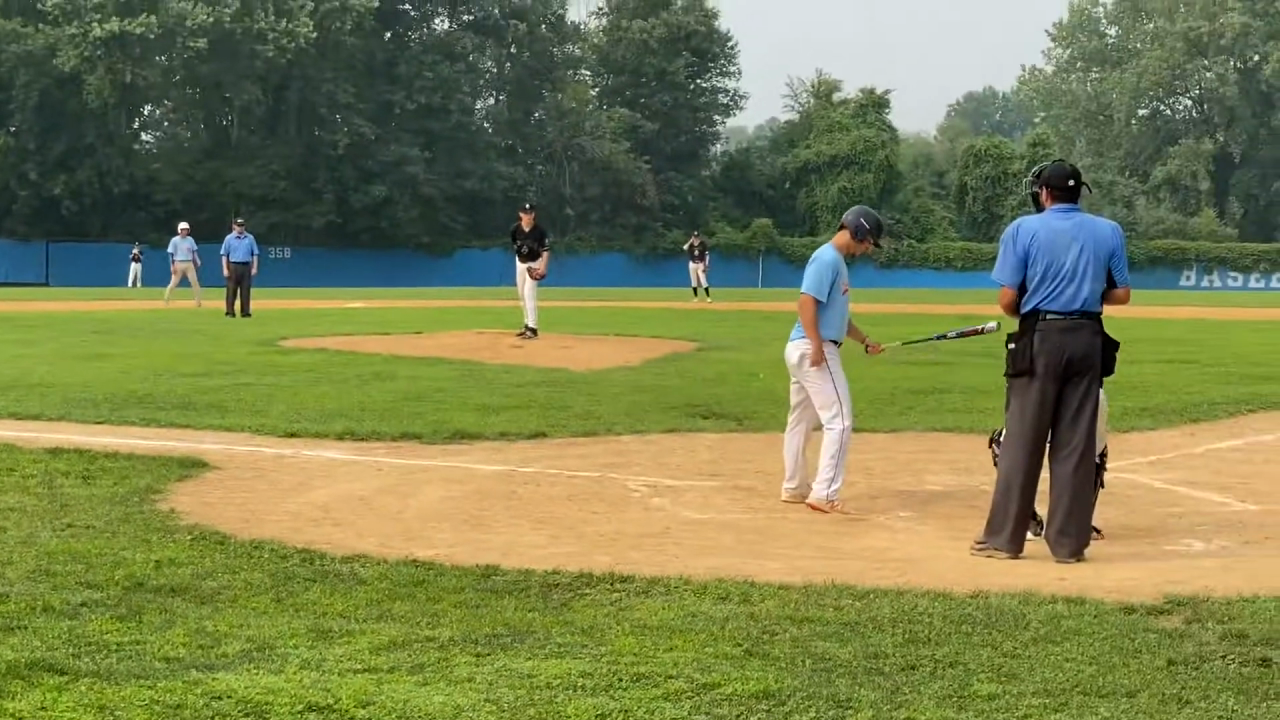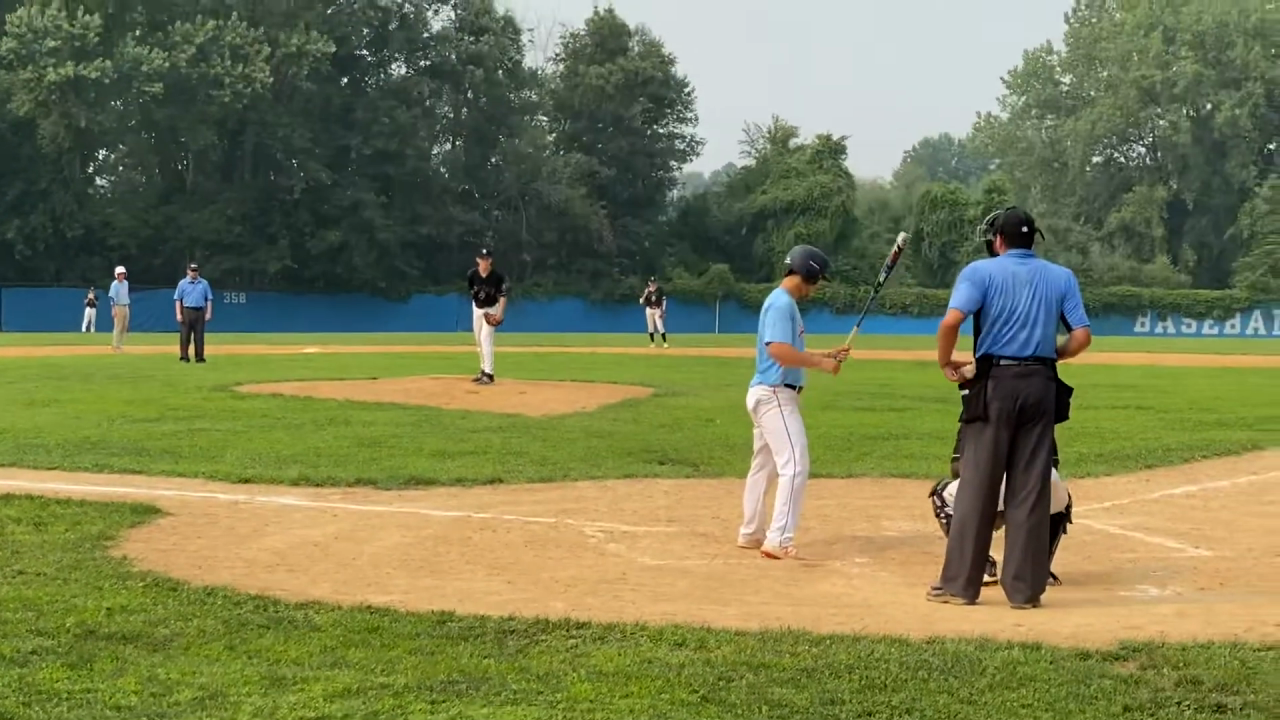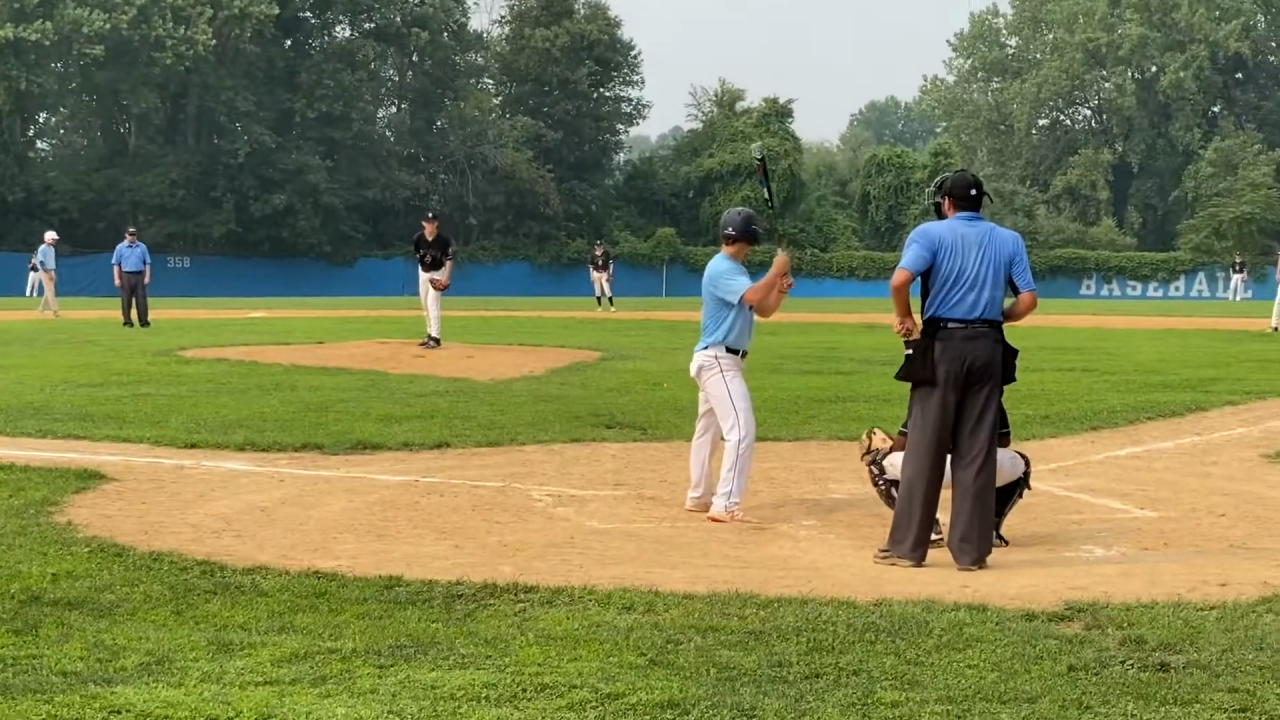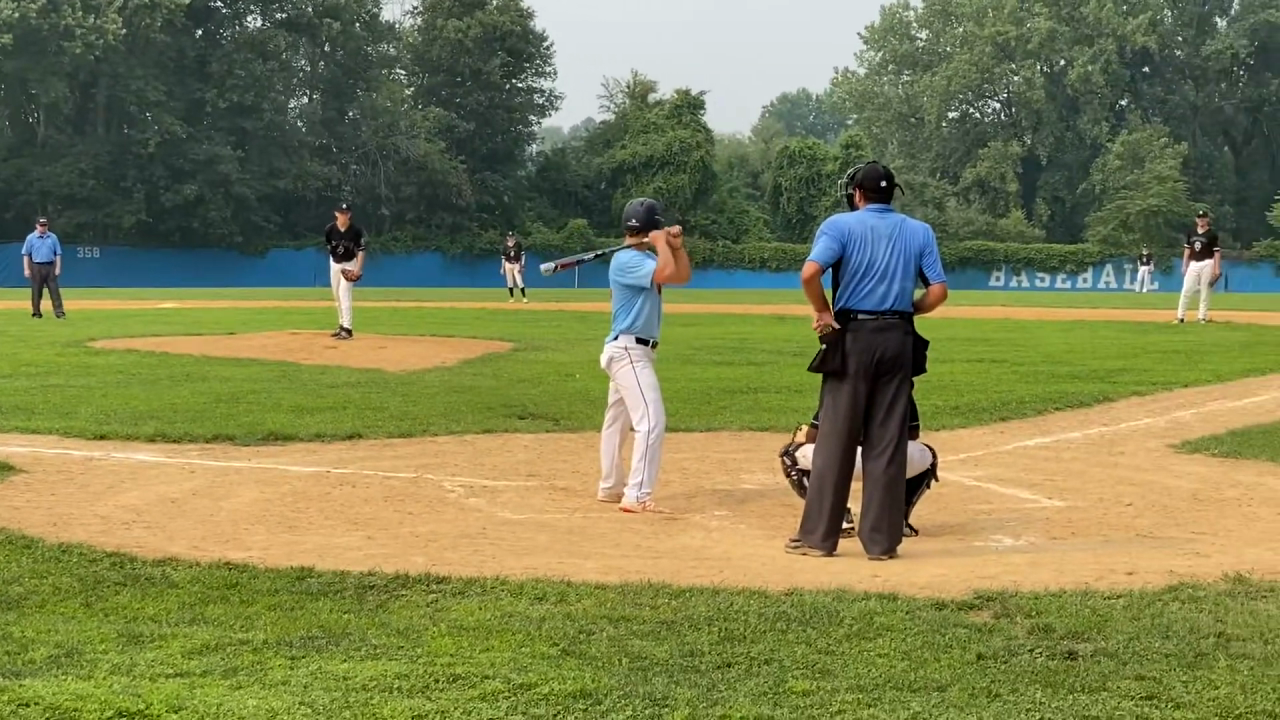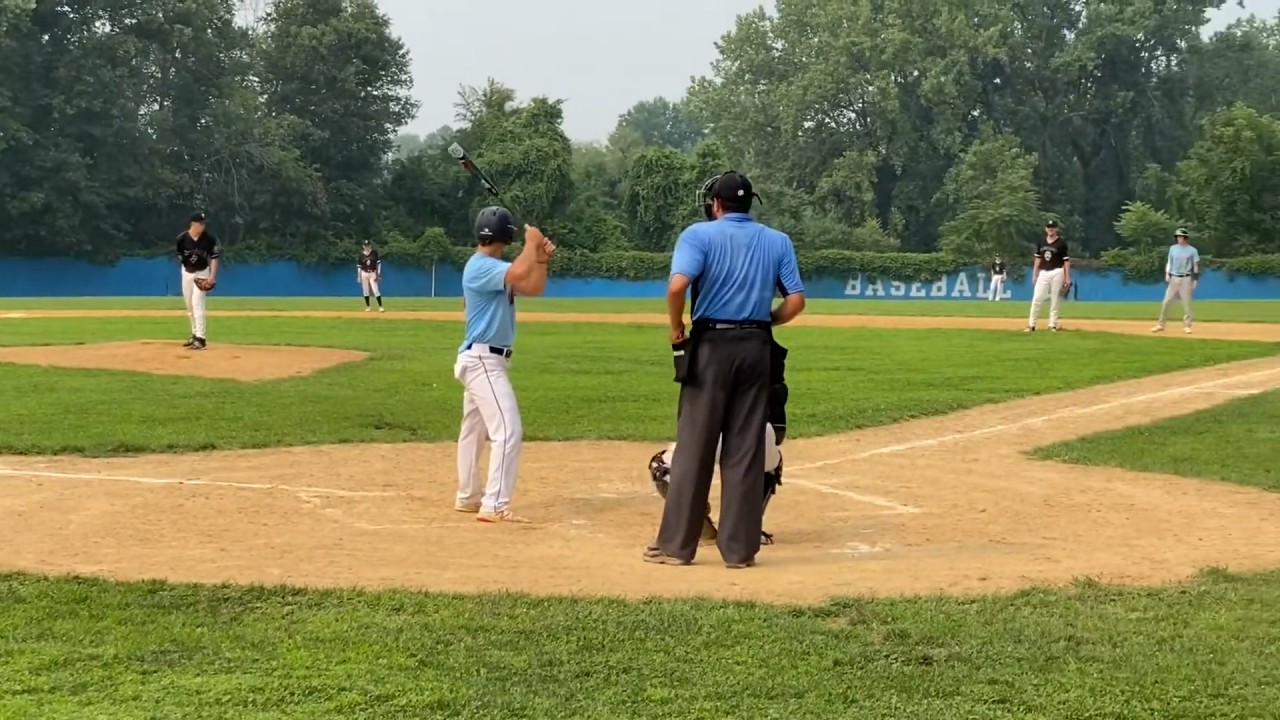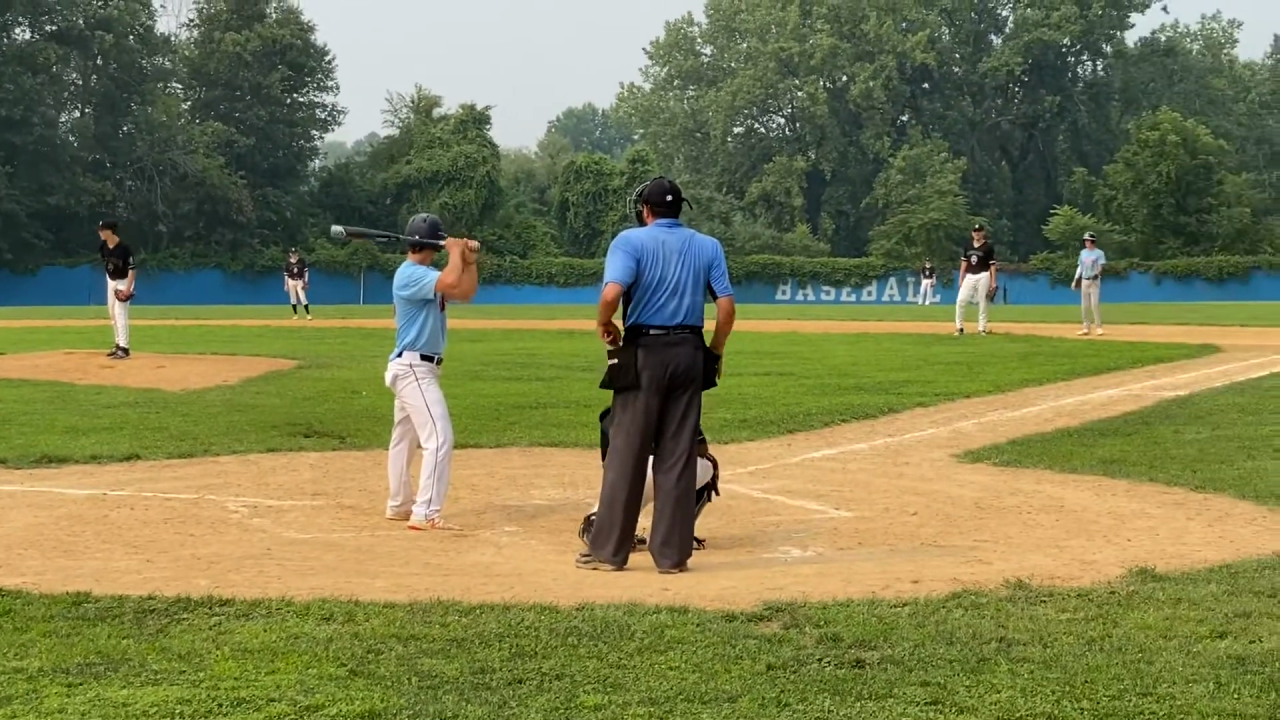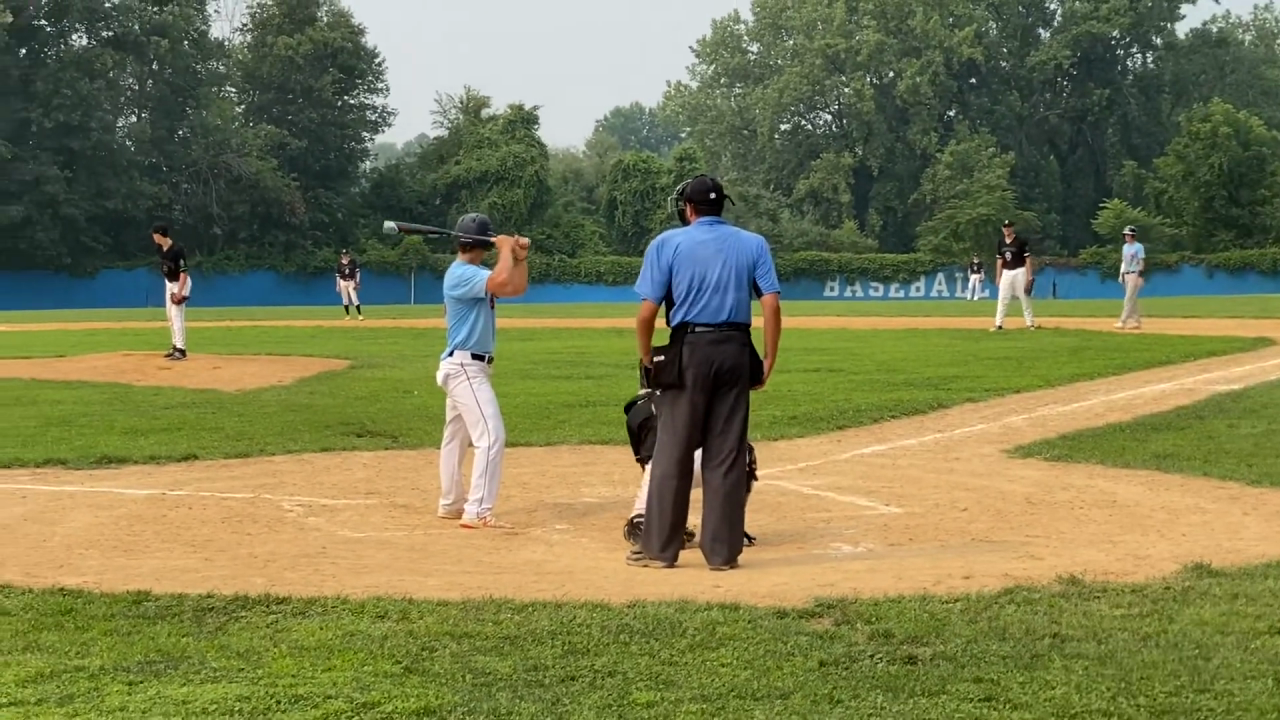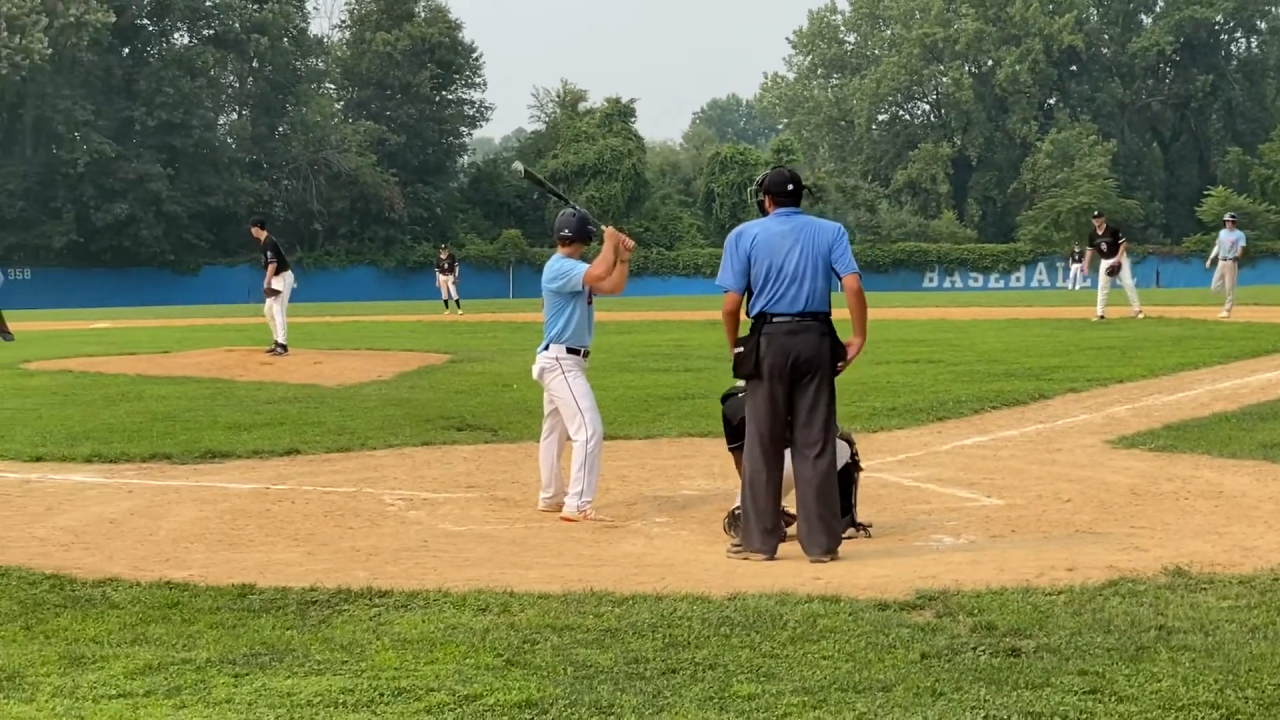
dt=0.5s
person 1, frame 1
left shoulder: (1022, 229)
right shoulder: (1109, 231)
left elbow: (1006, 299)
right elbow: (1121, 294)
left wrist: (1022, 312)
left hip: (1040, 339)
right hip: (1087, 340)
left knee: (1022, 442)
right knee: (1077, 445)
left ankle: (1004, 539)
right ankle: (1069, 542)
person 1, frame 2
left shoulder: (981, 271)
right shoulder: (1062, 277)
left elbow: (950, 321)
right elbow: (1081, 336)
left wrist: (945, 361)
right wrist: (1049, 356)
left hip: (994, 383)
right hip: (1040, 385)
left knee: (977, 485)
right knee: (1031, 489)
left ankle: (960, 584)
right ankle: (1025, 587)
person 1, frame 3
left shoulder: (930, 232)
right shoulder: (1010, 240)
left elbow: (899, 280)
right elbow: (1028, 300)
left wrist: (904, 316)
left hip: (941, 345)
right hip: (987, 347)
left knee: (925, 446)
right knee: (978, 450)
left ankle: (907, 546)
right ankle: (971, 550)
person 1, frame 4
left shoulder: (841, 224)
right shoulder: (920, 231)
left elbow: (810, 272)
right elbow: (938, 292)
left wrist: (822, 311)
left hip: (853, 336)
right hip: (898, 338)
left knee: (836, 437)
right knee: (888, 441)
left ankle: (818, 536)
right ankle: (882, 539)
person 1, frame 5
left shoulder: (699, 234)
right shoulder: (778, 241)
left elbow: (677, 285)
right elbow: (796, 301)
left wrist: (676, 327)
left hip: (712, 345)
right hip: (756, 349)
left knee: (694, 447)
right knee: (746, 451)
left ankle: (676, 544)
right ankle: (740, 548)
person 1, frame 6
left shoulder: (631, 240)
right shoulder: (709, 246)
left elbow: (611, 294)
right elbow: (726, 307)
left wrist: (603, 325)
right wrist: (714, 351)
left hip: (644, 352)
right hip: (689, 353)
left knee: (626, 454)
right knee: (678, 456)
left ankle: (609, 551)
right ankle: (672, 553)
person 1, frame 7
left shoulder: (667, 243)
right shoulder: (754, 244)
left elbow: (647, 313)
right elbow: (771, 306)
left wrist: (647, 356)
right wrist: (768, 360)
left hip: (689, 351)
right hip: (736, 351)
left knee: (673, 453)
right knee: (727, 455)
left ankle: (660, 548)
right ankle: (723, 550)
person 1, frame 8
left shoulder: (745, 234)
right shoulder: (831, 232)
left elbow: (731, 304)
right elbow: (853, 287)
left wrist: (735, 346)
right wrist: (858, 336)
left hip: (769, 341)
right hip: (815, 341)
left knee: (763, 444)
right knee: (816, 444)
left ankle: (759, 541)
right ankle: (822, 541)
person 2, frame 1
left shoulder: (838, 260)
right shoulder: (827, 258)
right elbow: (806, 302)
left wrist: (864, 340)
right wrist: (817, 345)
left hip: (803, 349)
right hip: (812, 349)
left knee: (800, 420)
right knee: (839, 421)
left ankle: (794, 488)
right ankle: (824, 494)
person 2, frame 2
left shoulder: (786, 303)
right shoulder: (781, 303)
left elbow: (791, 355)
right elbow: (778, 350)
left wrist: (826, 357)
right wrist: (820, 363)
left hip: (769, 394)
right hip: (775, 395)
left knee: (763, 466)
right knee: (795, 466)
left ankle: (751, 533)
right ankle: (778, 541)
person 2, frame 3
left shoulder: (736, 269)
right shoulder: (722, 268)
left elbow: (764, 309)
right elbow: (754, 296)
left wrist: (779, 288)
right wrist: (776, 268)
left hip: (717, 360)
right hip: (719, 360)
left knee: (708, 429)
right knee: (741, 431)
left ankle: (699, 497)
right ankle: (725, 506)
person 2, frame 4
left shoulder: (645, 257)
right shoulder: (627, 259)
left elbow: (682, 275)
right elbow: (667, 274)
left wrist: (676, 245)
right wrist: (661, 244)
left hip: (630, 350)
right hip: (629, 350)
left knee: (617, 420)
right knee: (651, 422)
left ankle: (610, 487)
right ankle: (636, 497)
person 2, frame 5
left shoulder: (497, 268)
right shoulder: (480, 267)
left elbow: (532, 288)
right elbow: (520, 272)
left wrist: (541, 258)
right wrist: (531, 243)
left hip: (484, 359)
right hip: (483, 359)
left knee: (474, 430)
right knee: (508, 431)
left ankle: (468, 497)
right ankle: (494, 506)
person 2, frame 6
left shoulder: (425, 275)
right shoulder: (410, 275)
left elbow: (464, 292)
right elbow: (450, 282)
left wrist: (469, 260)
right wrist: (455, 251)
left hip: (414, 367)
right hip: (414, 367)
left knee: (404, 438)
right knee: (439, 439)
left ankle: (399, 505)
right ankle: (425, 514)
person 2, frame 7
left shoulder: (475, 275)
right shoulder: (460, 274)
left elbow: (515, 288)
right elbow: (501, 280)
left wrist: (519, 256)
right wrist: (505, 249)
left hip: (465, 366)
right hip: (466, 366)
left knee: (456, 436)
right knee: (491, 436)
left ankle: (451, 503)
right ankle: (477, 512)
person 2, frame 8
left shoulder: (576, 269)
right shoulder: (559, 267)
left elbow: (612, 286)
right elbow: (599, 273)
left wrist: (623, 257)
right wrist: (610, 242)
left hip: (562, 360)
right hip: (561, 360)
left knee: (555, 431)
right knee: (588, 431)
left ankle: (551, 497)
right ankle: (577, 506)
